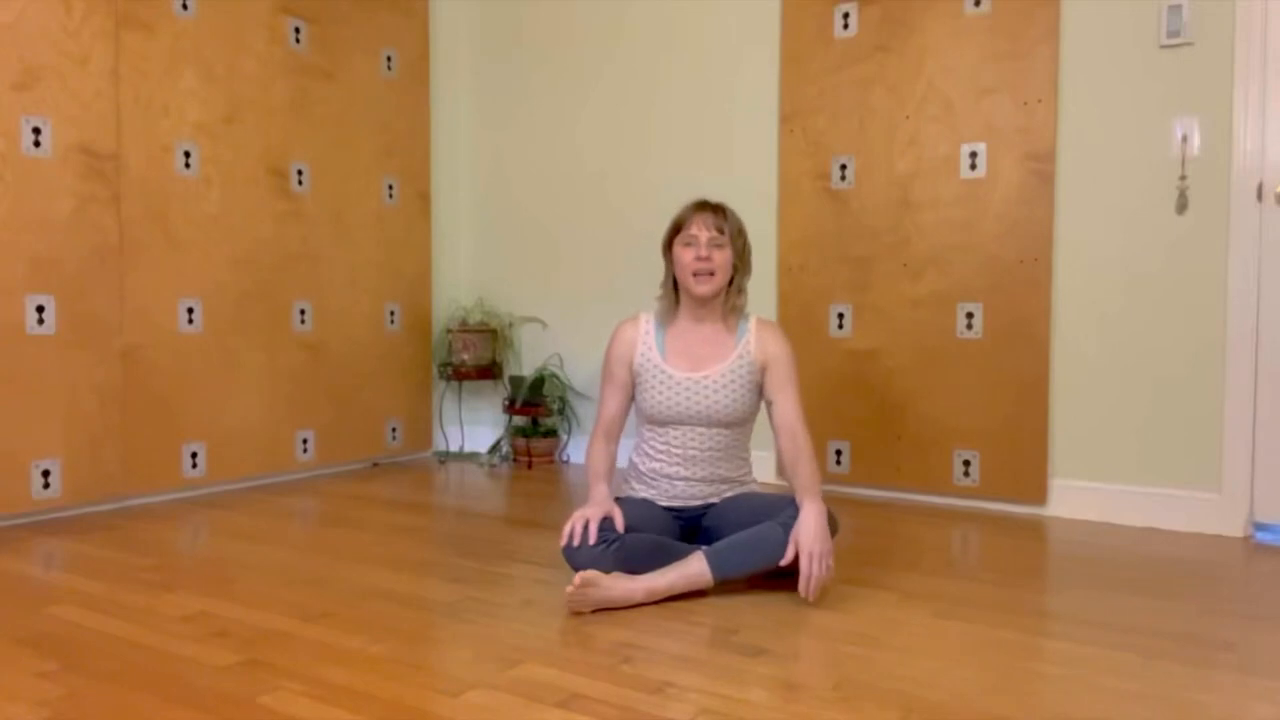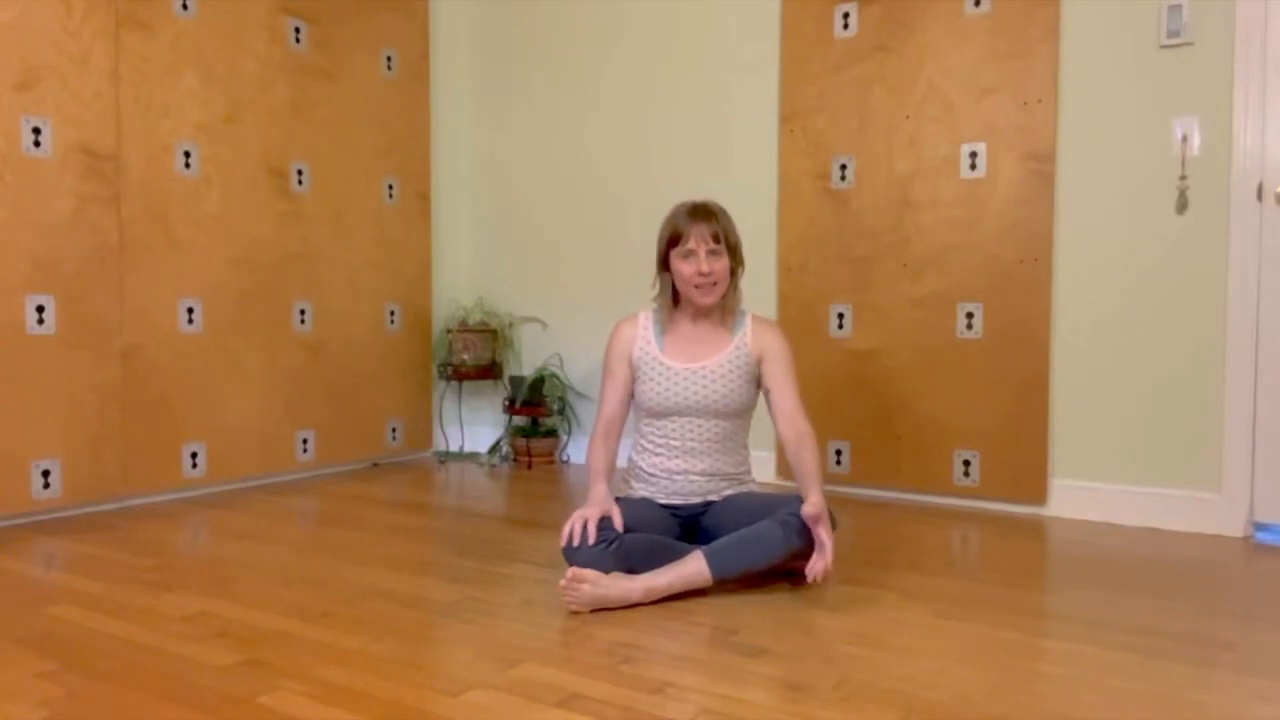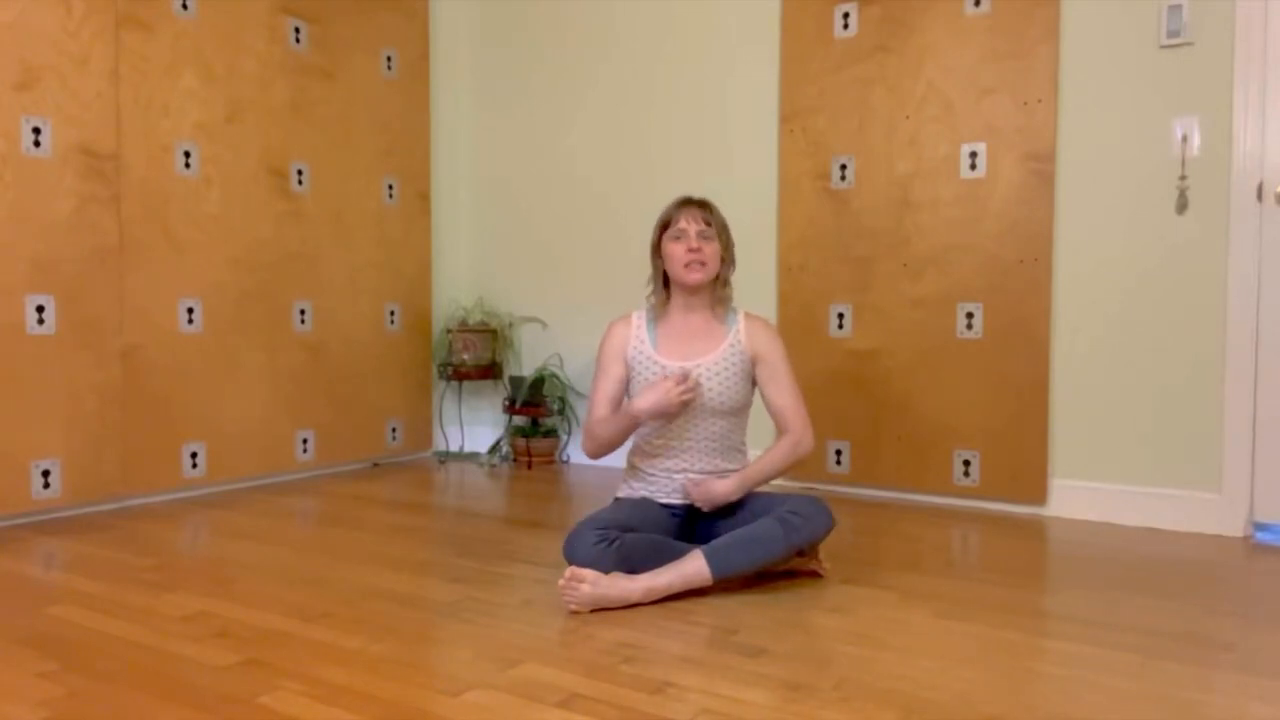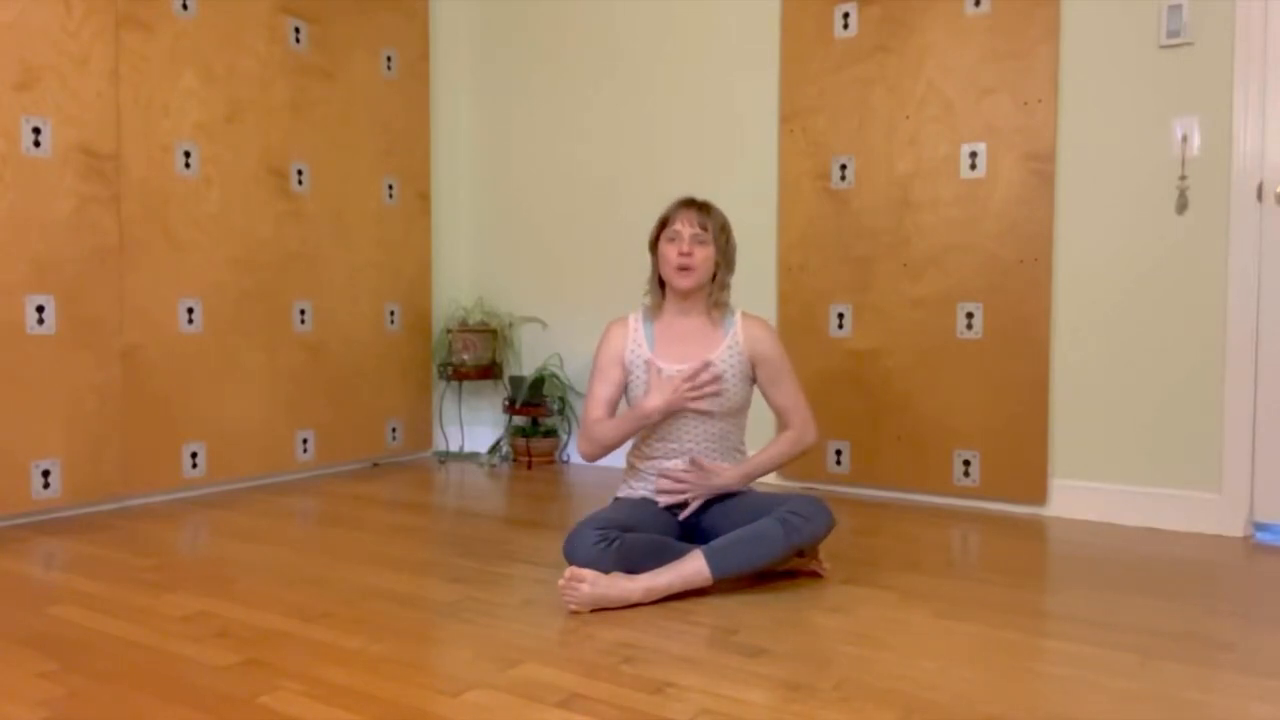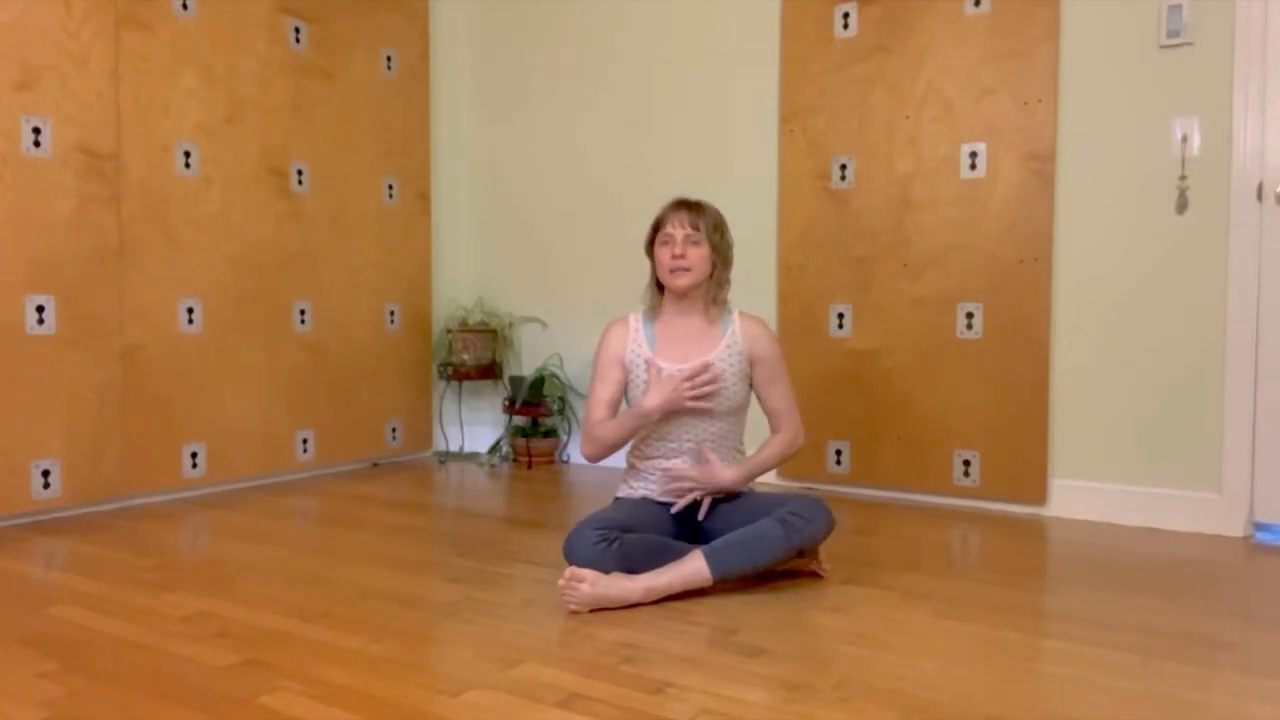
dt=1s
person 1, frame 1
left shoulder: (765, 341)
right shoulder: (632, 337)
left elbow: (793, 436)
right elbow: (605, 434)
left wrist: (811, 507)
right wrist: (598, 493)
left hip: (729, 504)
right hip: (650, 504)
left knee: (820, 521)
right knee: (583, 546)
left ankle: (638, 587)
right ankle: (747, 563)
person 1, frame 2
left shoulder: (762, 337)
right shoulder: (632, 334)
left elbow: (796, 430)
right elbow: (606, 430)
left wrist: (815, 498)
right wrist: (599, 488)
left hip: (727, 503)
right hip: (650, 504)
left knee: (817, 522)
right knee: (583, 546)
left ankle: (636, 587)
right ankle: (757, 560)
person 1, frame 3
left shoulder: (754, 334)
right shoulder: (625, 333)
left elbow: (798, 437)
right elbow: (593, 444)
left wrist: (729, 486)
right wrist: (639, 410)
left hip: (725, 504)
right hip: (650, 503)
left knee: (814, 515)
right knee: (583, 546)
left ankle: (636, 588)
right ankle: (764, 557)
person 1, frame 4
left shoulder: (752, 335)
right shoulder: (622, 335)
left elbow: (801, 430)
right elbow: (589, 445)
left wrist: (733, 477)
right wrist: (652, 408)
left hip: (725, 501)
right hip: (649, 502)
left knee: (814, 514)
right knee: (583, 546)
left ankle: (636, 587)
right ankle: (765, 558)
person 1, frame 5
left shoulder: (750, 334)
right shoulder: (621, 335)
left elbow: (789, 432)
right elbow: (592, 447)
left wrist: (737, 475)
right wrist: (652, 407)
left hip: (723, 501)
right hip: (648, 503)
left knee: (814, 516)
right knee: (582, 546)
left ankle: (636, 587)
right ankle: (763, 558)
